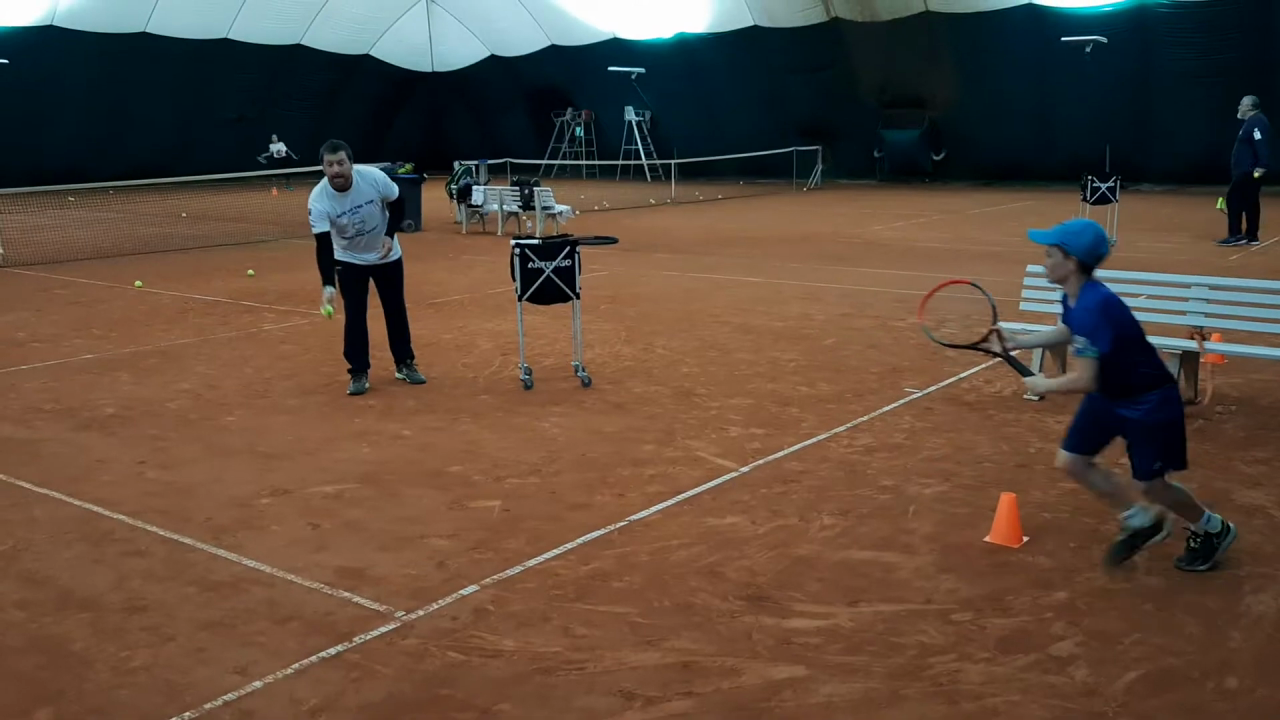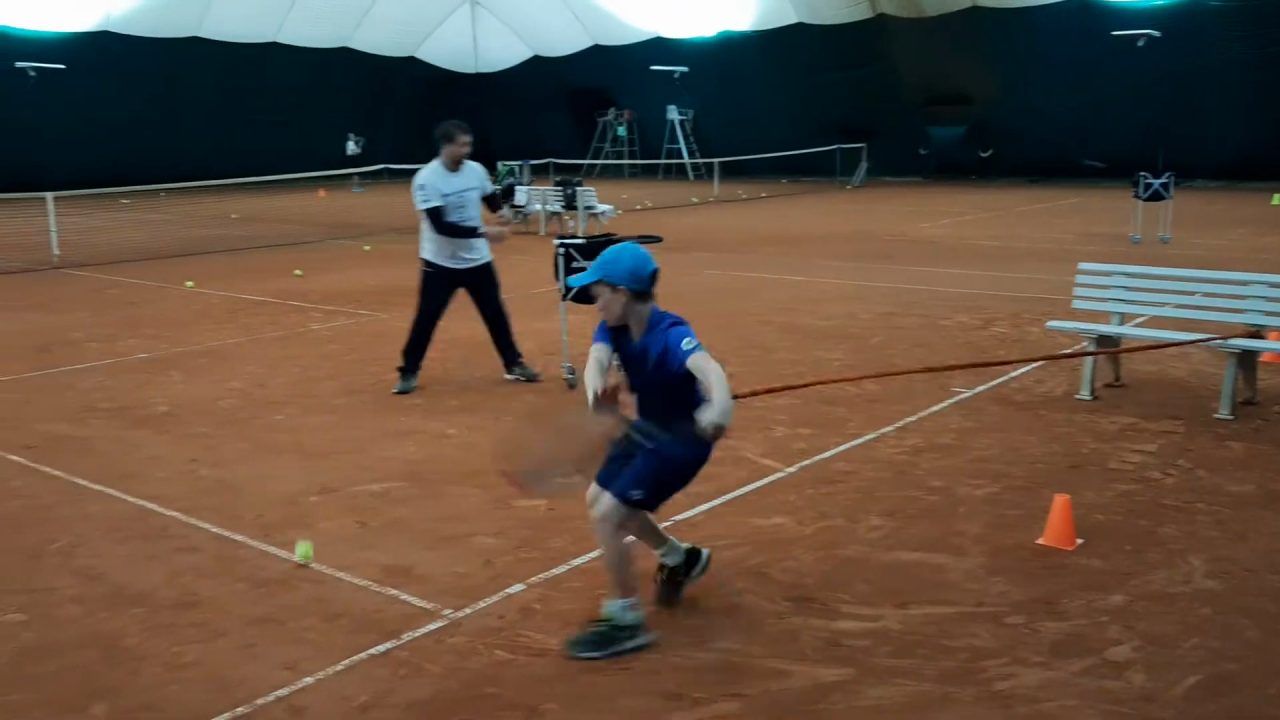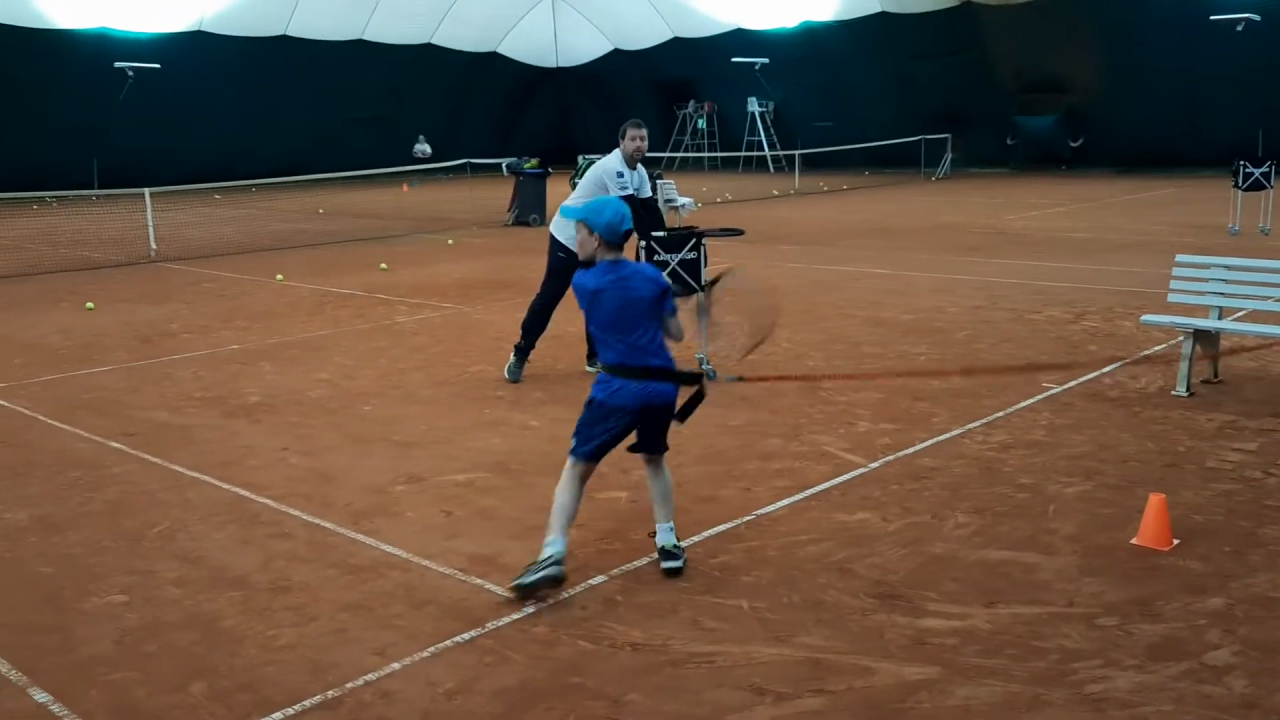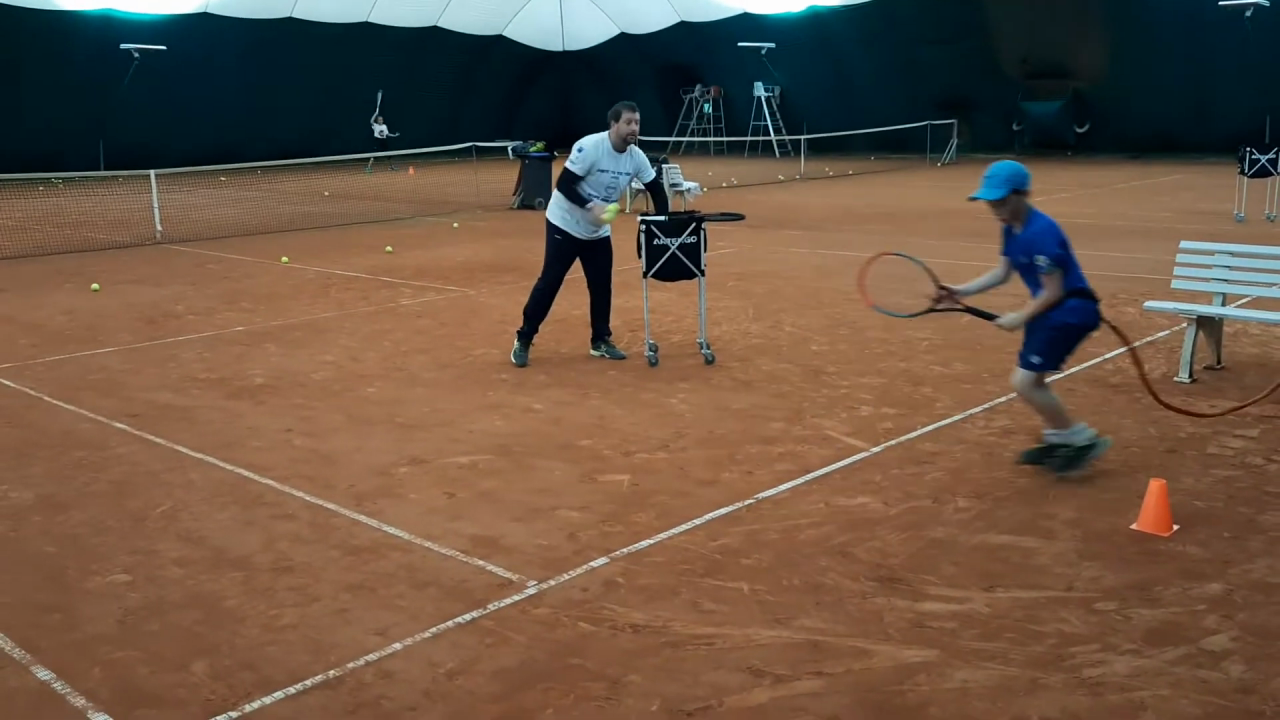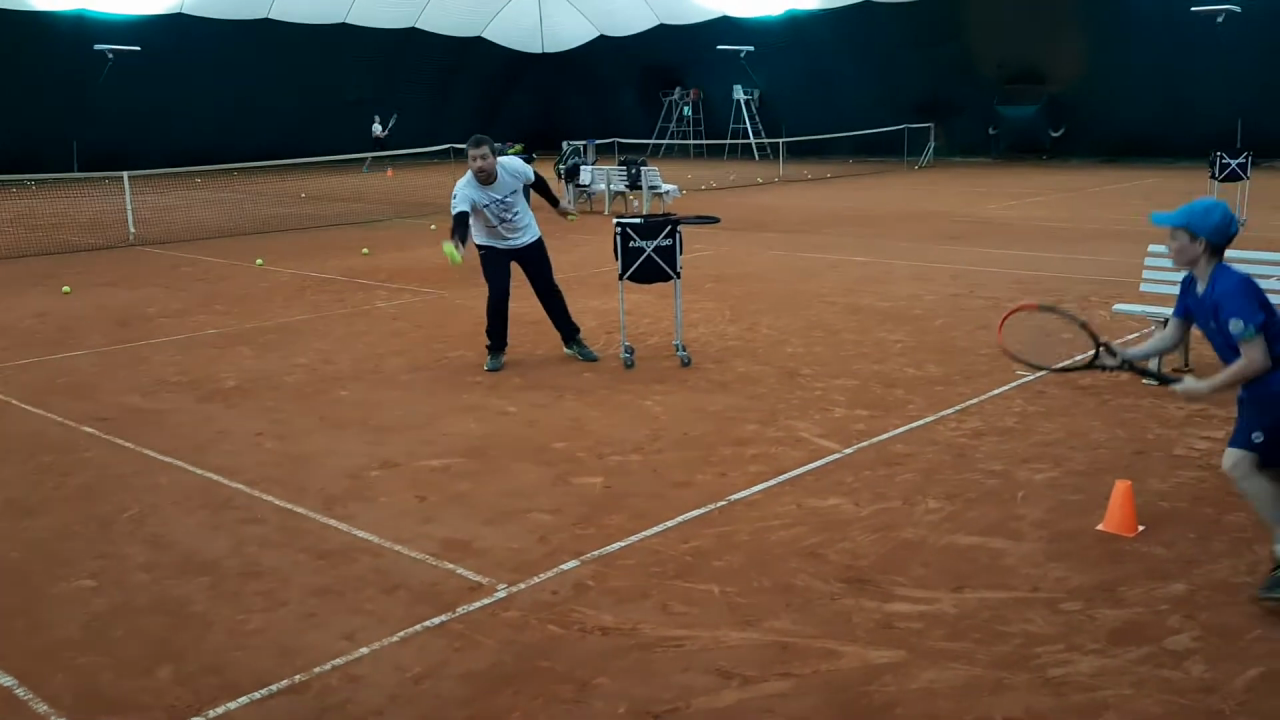
dt=1s
person 1, frame 1
left shoulder: (1094, 308)
right shoulder: (1074, 297)
left elbow: (1084, 380)
right elbow: (1067, 333)
left wrist: (1044, 386)
right wrist: (1016, 341)
left hip: (1149, 401)
right hip: (1109, 396)
left knee: (1152, 486)
right knee: (1071, 461)
left ankle: (1212, 530)
right ankle: (1142, 520)
person 1, frame 2
left shoulder: (672, 333)
right shoulder: (615, 327)
left elbow: (710, 370)
right elbow: (597, 357)
left wrist: (717, 406)
right wrist: (596, 385)
left hip: (681, 442)
right hip: (649, 434)
left knee: (607, 515)
right knee: (603, 500)
left ankle: (624, 623)
right ankle: (681, 557)
person 1, frame 3
left shoulder: (585, 283)
right shoulder: (652, 277)
right elbow: (676, 334)
left hip: (617, 389)
right hip: (662, 387)
left knee: (575, 471)
right knee: (653, 458)
left ankle: (550, 559)
right ankle: (668, 544)
person 1, frame 4
left shoulder: (1042, 233)
right shoulder: (1011, 229)
left elbow: (1054, 291)
right elbow: (1002, 273)
left wrist: (1019, 317)
right wrist: (961, 290)
left hip: (1069, 312)
right hip: (1049, 311)
left knee: (1023, 381)
right knee: (1031, 379)
left ankle: (1081, 440)
right ankle: (1059, 440)
person 1, frame 5
left shoulder: (1232, 291)
right shoulder: (1192, 287)
right elbow: (1169, 339)
left wrist: (1205, 388)
right wrist: (1125, 355)
left knee: (1238, 466)
person 2, frame 1
left shoulder: (374, 177)
right shoulder: (319, 200)
left elbow: (398, 204)
right elbow: (324, 245)
left wrist: (389, 235)
right wrist: (328, 286)
left hip: (387, 256)
right hip: (349, 261)
left knee: (396, 310)
right knee: (355, 315)
left ankle: (405, 364)
right ankle: (359, 372)
person 2, frame 2
left shoulder: (475, 170)
right shoulder: (426, 179)
left elbow: (491, 197)
right elbow: (439, 225)
left wrist: (498, 206)
right wrist: (483, 231)
left hip: (477, 259)
right hip: (439, 262)
left knee: (495, 311)
right knee: (426, 317)
left ankle: (513, 364)
right ankle: (409, 372)
person 2, frame 3
left shoulder: (639, 172)
right shoulder: (613, 168)
left elbow: (651, 209)
right elbow: (635, 212)
right hip: (568, 239)
right knee: (548, 298)
left ankle: (595, 357)
right ankle: (520, 355)
person 2, frame 4
left shoulder: (636, 156)
right shoulder: (589, 146)
left elbow: (656, 189)
right elbow: (562, 183)
right wrist: (589, 206)
left hip: (599, 231)
right hip: (566, 226)
left knee: (602, 286)
right knee: (550, 282)
left ankle: (600, 341)
right ankle: (524, 339)
person 2, frame 5
left shoulder: (513, 165)
right shoulder: (464, 189)
left elbow: (537, 181)
right elbow: (461, 221)
left wrist: (557, 204)
right wrist: (457, 244)
left hip: (528, 237)
right hip: (492, 243)
left knee: (548, 288)
right knee: (498, 293)
left ankle: (572, 340)
right ankle: (496, 350)
